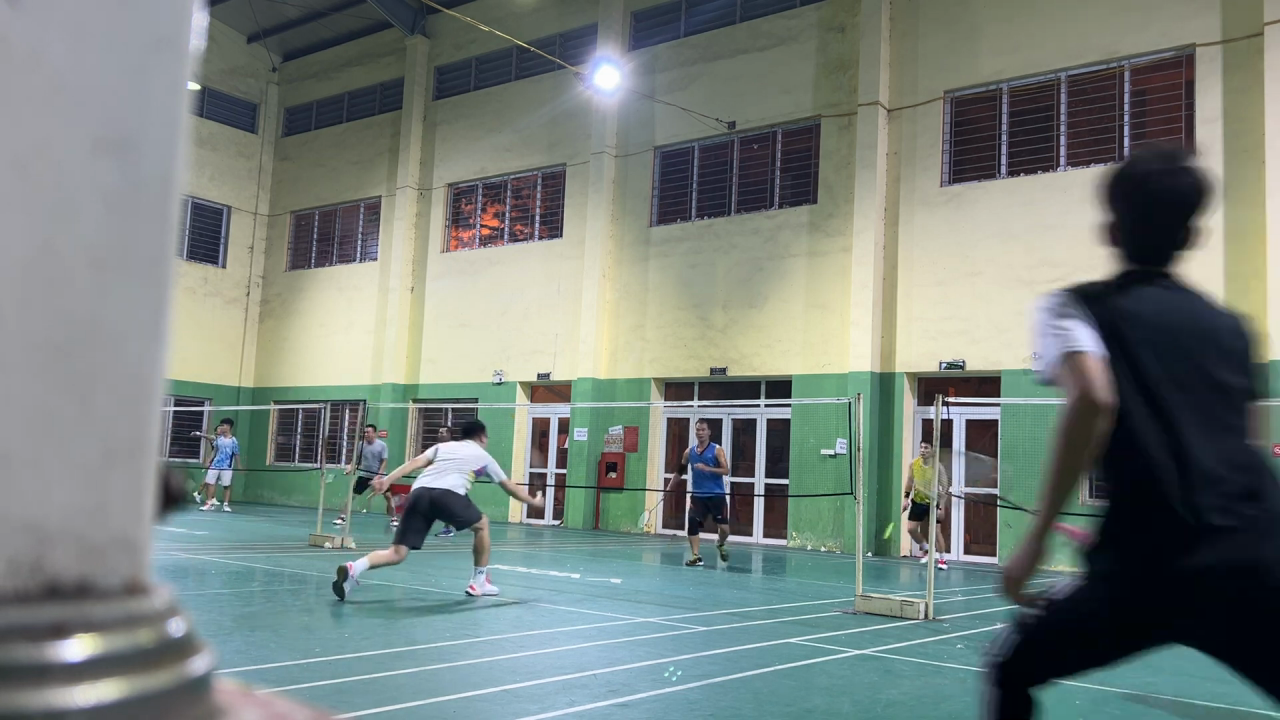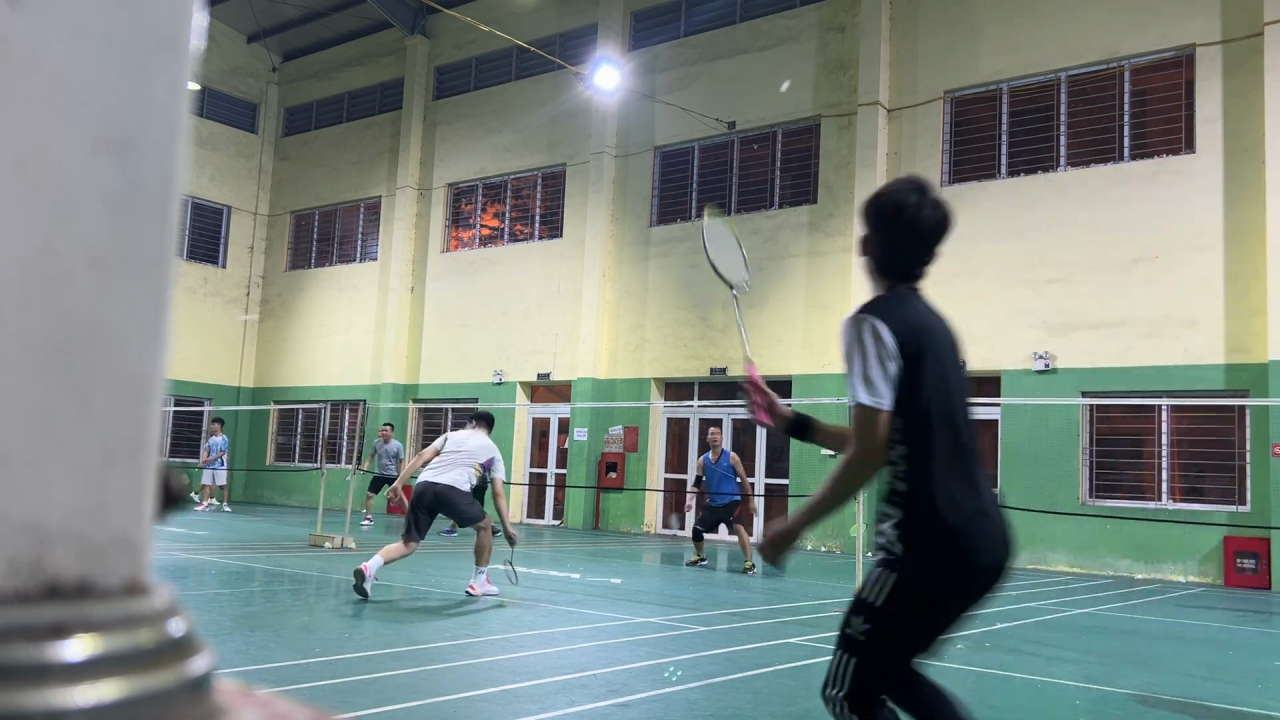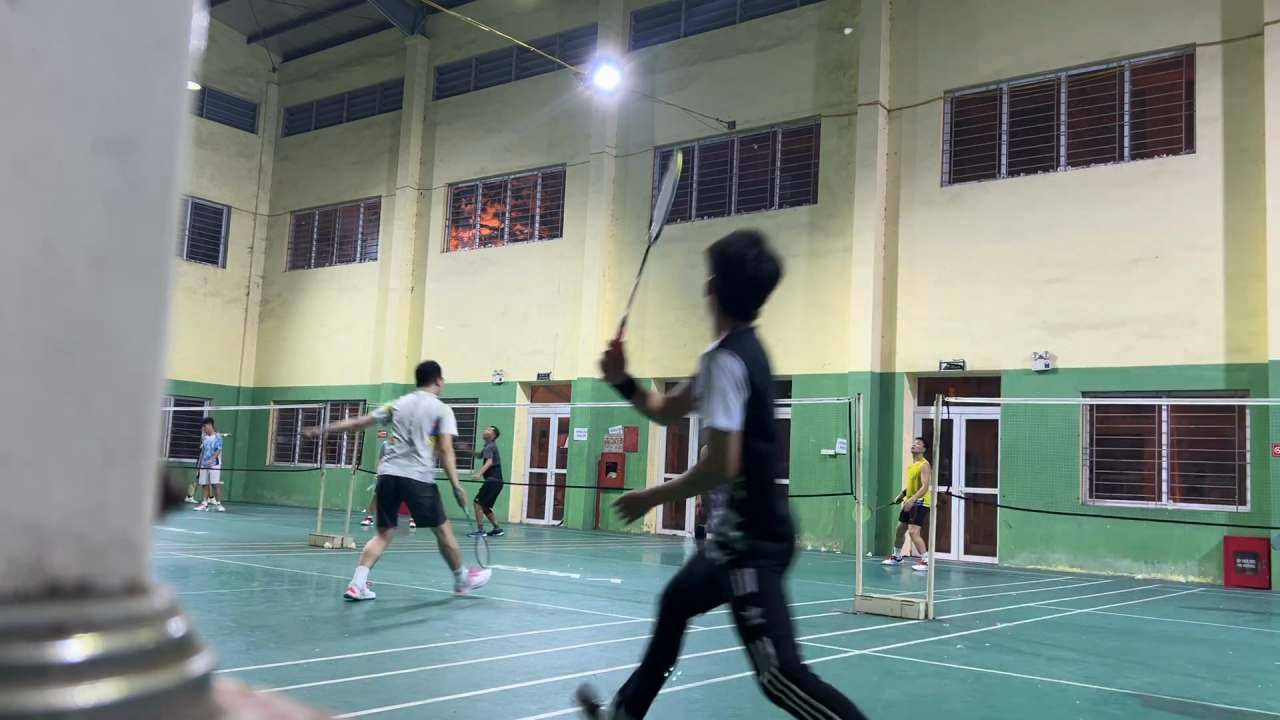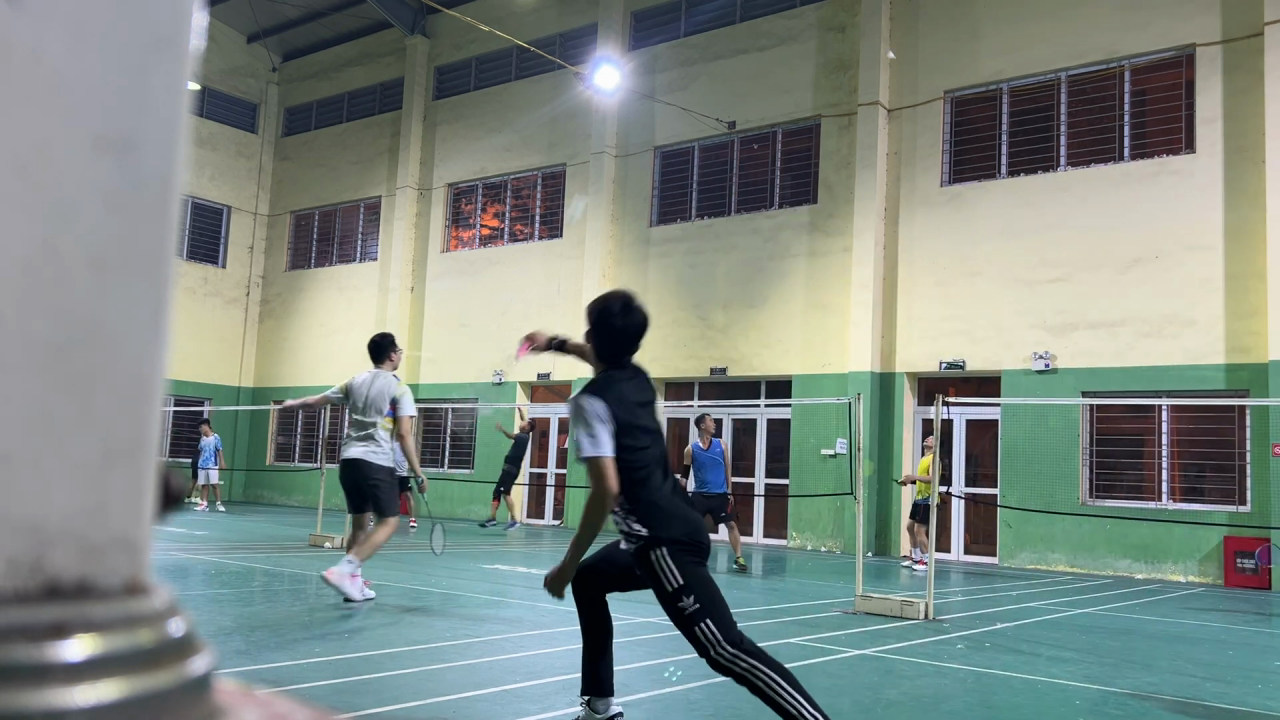
dt=0.3s
person 1, frame 1
left shoulder: (1074, 306)
right shoulder: (1227, 325)
left elbow: (1093, 401)
left wrist: (1035, 538)
left hip: (1149, 564)
left knee: (1010, 667)
person 1, frame 2
left shoulder: (871, 323)
right shoulder: (930, 323)
left elbow: (871, 452)
left wrist: (793, 527)
right wrist: (799, 426)
left hip: (929, 544)
right hip: (980, 537)
right knee: (876, 653)
person 1, frame 3
left shoulder: (724, 359)
right shoulder: (743, 351)
left elbow: (720, 467)
right elbow: (667, 407)
left wrist: (651, 498)
right wrist: (623, 382)
left hip: (752, 541)
right hip: (739, 538)
left knee: (782, 677)
right knee: (675, 602)
person 1, frame 4
left shoulder: (592, 400)
right shoulder: (633, 377)
left elbow: (605, 491)
left wrist: (566, 563)
right wrist: (558, 343)
left hip: (662, 539)
right hip: (672, 529)
left knee: (725, 649)
right knee: (587, 579)
person 2, frame 1
left shoulder: (442, 447)
right shoulder: (484, 457)
left elbow: (415, 462)
right elbow: (511, 488)
left wrist: (387, 480)
right wrist: (533, 502)
left hip: (420, 493)
right hip: (449, 495)
left knee: (396, 553)
right knee: (481, 525)
left ankle: (354, 569)
right ankle: (479, 581)
person 2, frame 2
left shoulder: (452, 435)
right shoulder: (493, 451)
left elbow: (422, 457)
right elbow: (499, 493)
left wrist: (399, 482)
right wrist: (507, 527)
left hip: (425, 486)
right hip: (453, 490)
left knee: (408, 544)
right knee: (484, 525)
left ankle: (369, 568)
right ankle: (480, 582)
person 2, frame 3
left shoulder: (397, 404)
right shoulder: (443, 410)
left elbow: (359, 422)
right elbow: (445, 450)
left wrist: (323, 430)
right wrist: (457, 486)
left hip: (388, 475)
right hip: (418, 478)
left knee: (384, 534)
right knee: (443, 530)
left ankle: (357, 583)
right ankle: (463, 579)
person 2, frame 4
left shoulder: (354, 382)
right shoulder: (399, 389)
left elbow: (317, 401)
right elbow: (404, 434)
left wrist: (293, 403)
right wrist: (417, 472)
left hip: (349, 459)
right hip: (377, 463)
left knee: (362, 521)
right knee: (388, 523)
left ankle: (356, 584)
right ankle: (345, 571)
